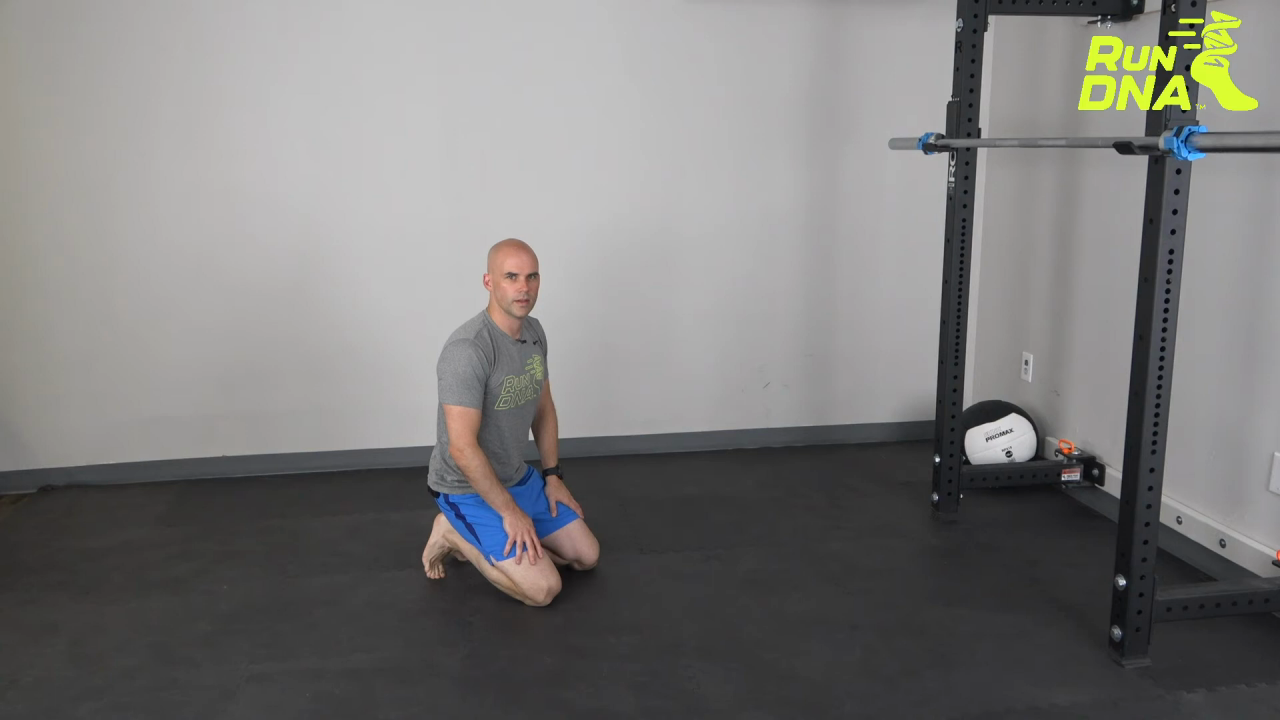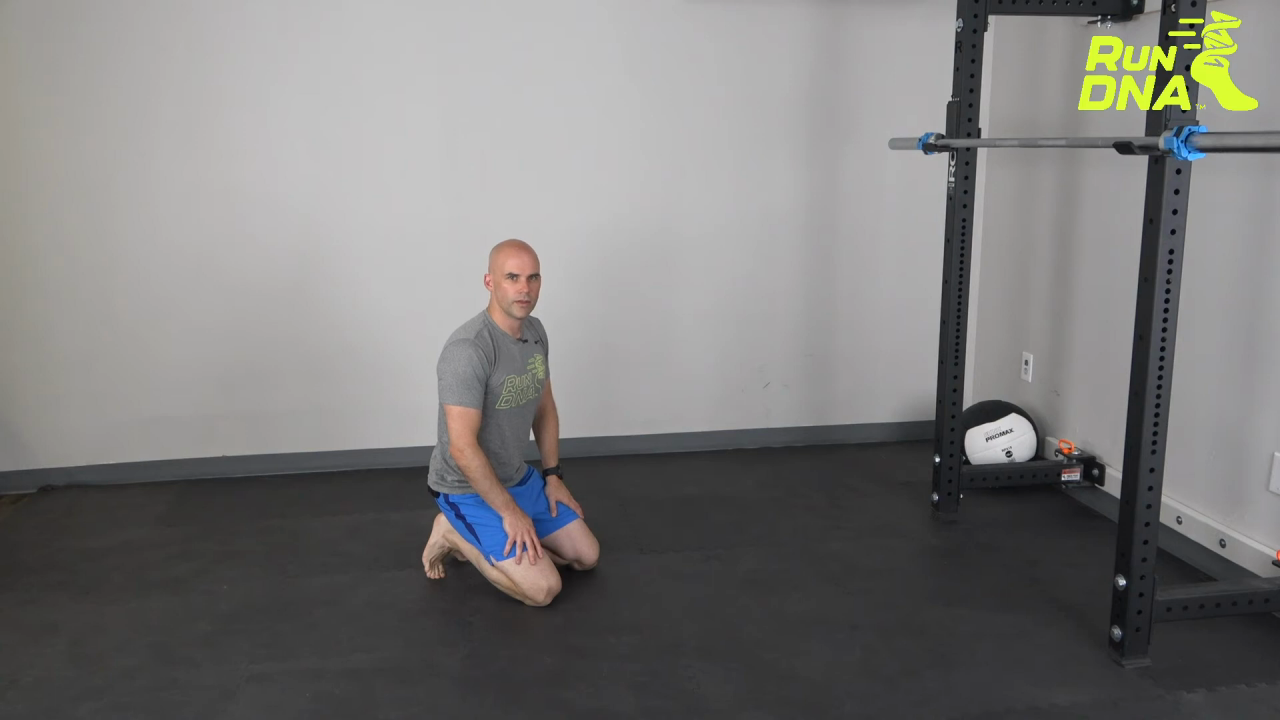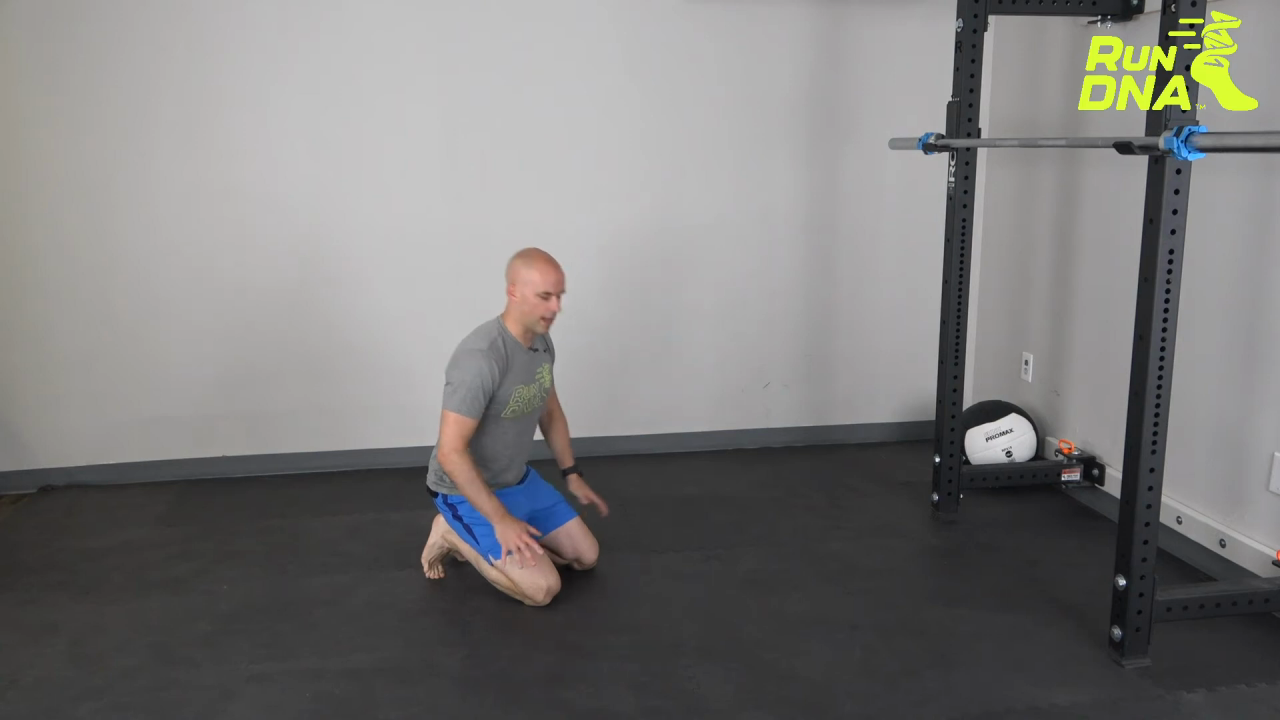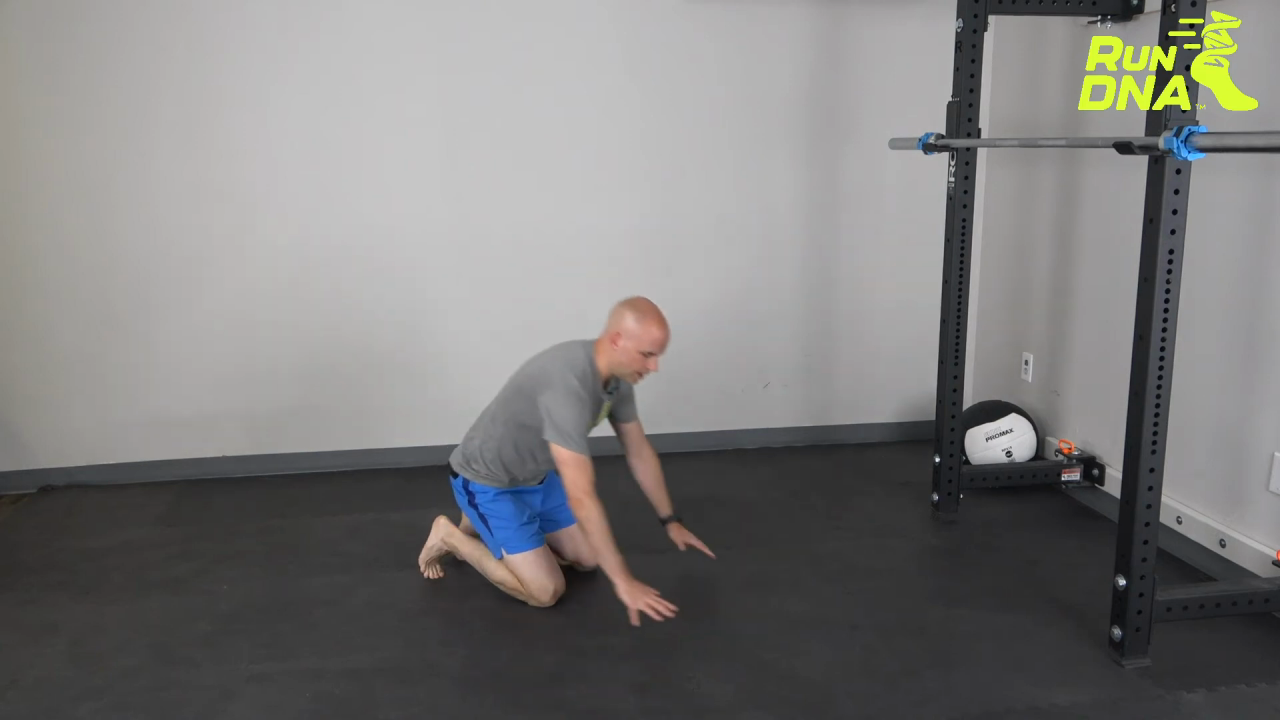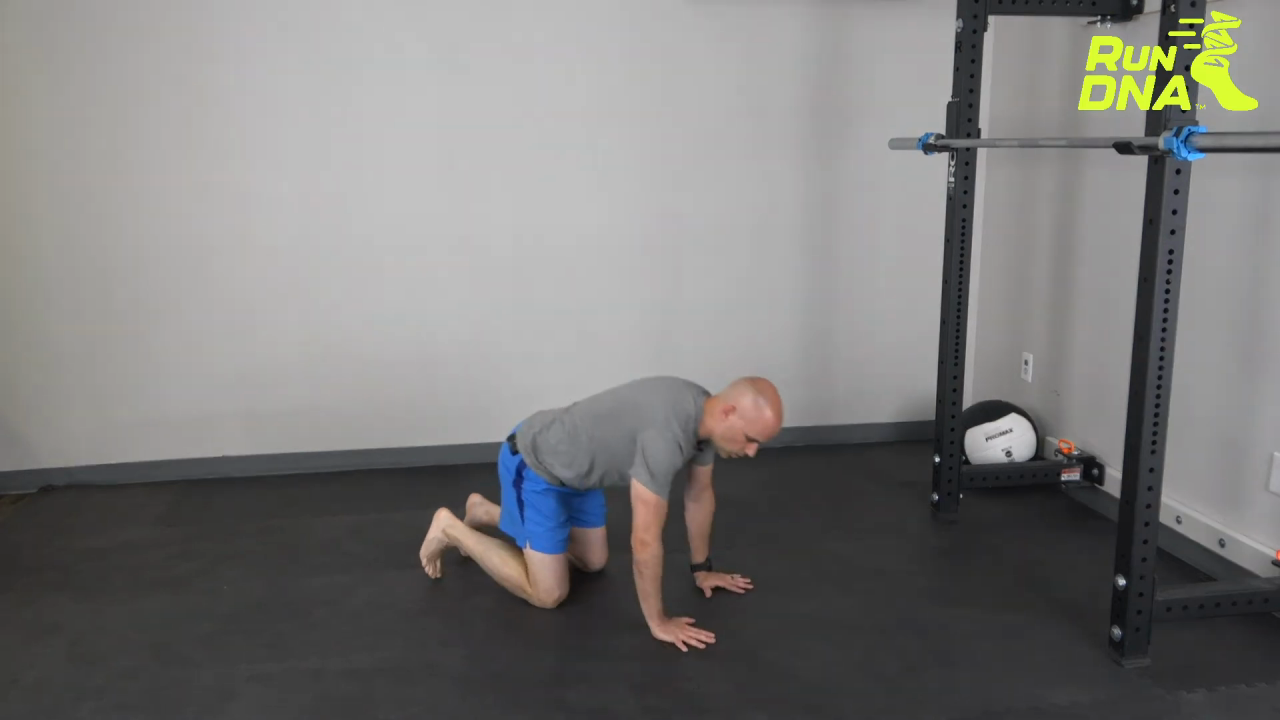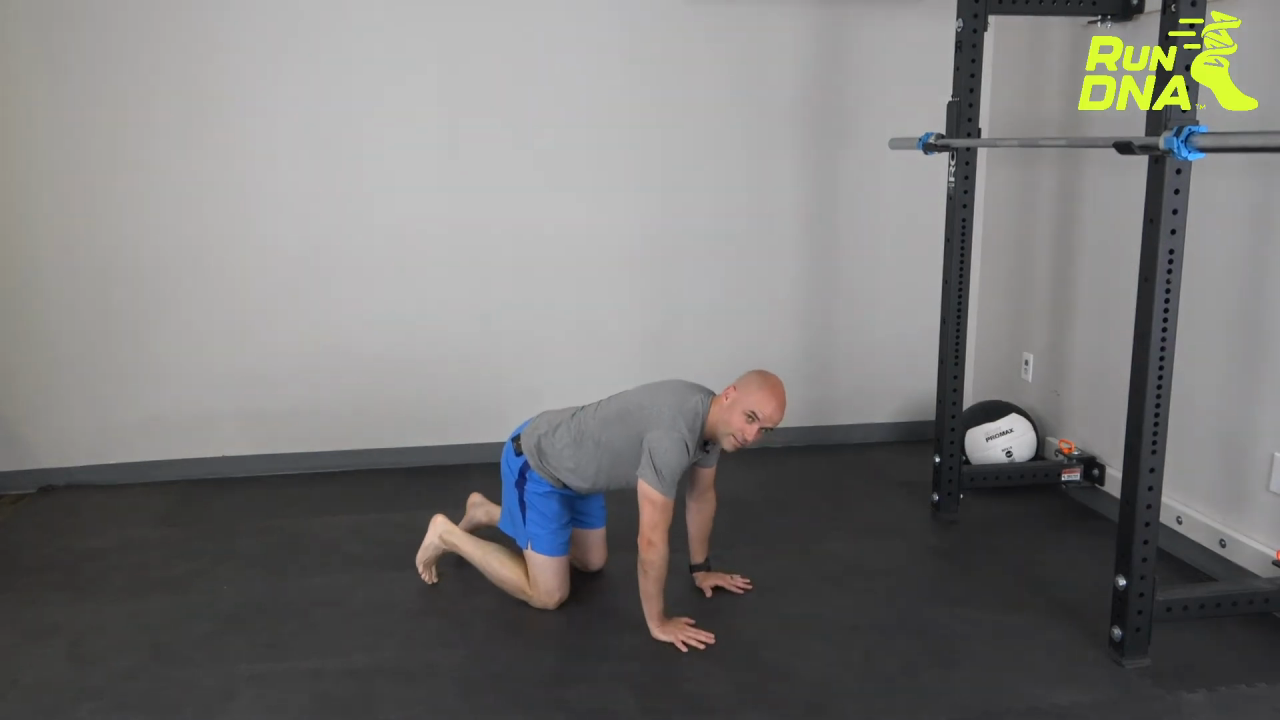
dt=0.7s
person 1, frame 1
left shoulder: (534, 332)
right shoulder: (468, 350)
left elbow: (543, 408)
right elbow: (463, 448)
left wrist: (552, 475)
right wrist: (510, 512)
left hip: (519, 477)
right hip: (469, 489)
left knee: (586, 555)
right knee: (542, 589)
left ankle: (478, 539)
right ankle: (455, 535)
person 1, frame 2
left shoulder: (535, 332)
right shoulder: (468, 350)
left elbow: (544, 408)
right elbow: (463, 448)
left wrist: (553, 476)
right wrist: (509, 512)
left hip: (519, 477)
right hip: (469, 489)
left knee: (586, 556)
right knee: (542, 588)
left ankle: (485, 537)
right ankle: (455, 533)
person 1, frame 3
left shoulder: (541, 341)
right shoulder: (480, 358)
left elbow: (550, 409)
right elbow: (450, 452)
left wrist: (572, 473)
right wrist: (502, 521)
left hip: (520, 480)
right hip: (469, 491)
left knee: (586, 556)
right knee: (542, 588)
left ankle: (489, 536)
right ankle: (452, 535)
person 1, frame 4
left shoulder: (616, 376)
right shoulder: (568, 387)
left elbow: (639, 450)
right elbow: (582, 497)
left wrist: (671, 521)
right wrist: (623, 581)
right hip: (488, 483)
left knee: (588, 558)
right knee: (546, 591)
left ankle: (481, 527)
right ankle: (452, 538)
person 1, frame 5
left shoulder: (705, 414)
right shoulder: (667, 434)
left elbow: (699, 494)
right elbow: (645, 541)
left wrist: (702, 568)
right wrist: (658, 621)
left hip: (571, 464)
right hip: (534, 464)
left knee: (593, 563)
right knee: (548, 594)
left ankle: (487, 512)
right ankle: (452, 530)
person 1, frame 6
left shoulder: (712, 419)
right shoulder: (674, 434)
left elbow: (701, 496)
right elbow: (651, 541)
left wrist: (701, 569)
right wrist: (658, 623)
left hip: (571, 463)
right hip: (536, 464)
left knee: (592, 563)
right knee: (548, 595)
left ankle: (487, 512)
right ankle: (447, 535)
